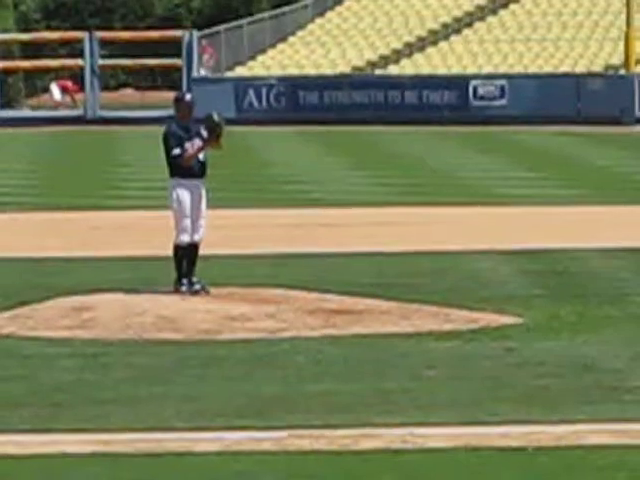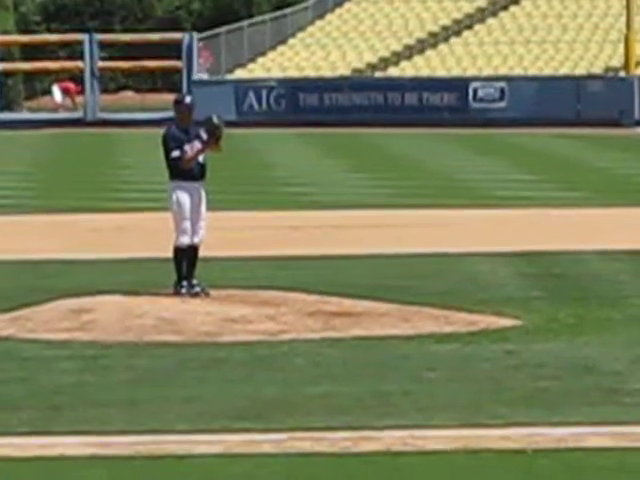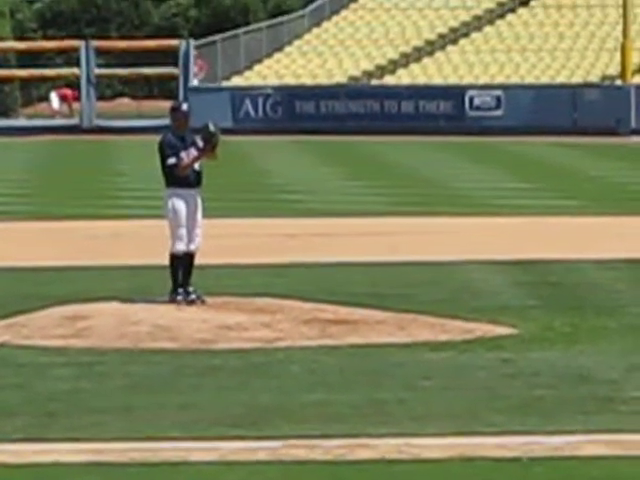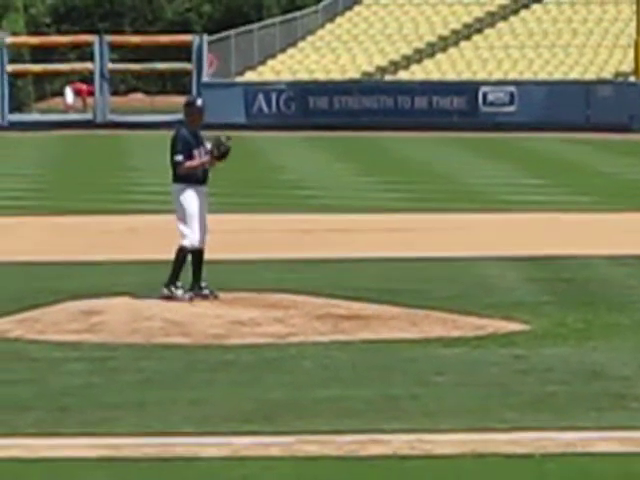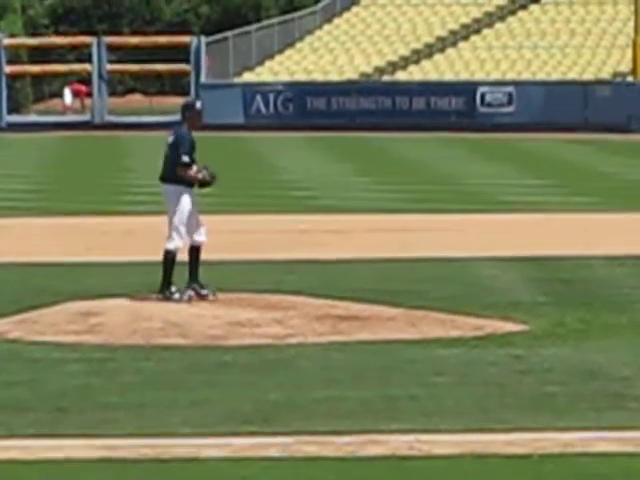
dt=0.4s
person 1, frame 1
left shoulder: (196, 127)
right shoulder: (172, 131)
left elbow: (217, 145)
right elbow: (183, 160)
left wrist: (214, 135)
right wrist: (202, 145)
left hip: (199, 184)
right hip: (182, 185)
left knee: (197, 233)
right knee: (184, 234)
left ankle: (191, 277)
right ankle: (180, 280)
person 1, frame 2
left shoulder: (196, 129)
right shoulder: (171, 134)
left elbow: (216, 148)
right elbow: (183, 163)
left wrist: (214, 138)
right wrist: (202, 148)
left hip: (198, 186)
right hip: (181, 187)
left knee: (197, 235)
right knee: (184, 236)
left ankle: (191, 279)
right ankle: (180, 282)
person 1, frame 3
left shoulder: (192, 137)
right shoulder: (167, 141)
left elbow: (212, 155)
right elbow: (179, 170)
left wrist: (209, 146)
right wrist: (198, 155)
left hip: (194, 193)
right hip: (177, 194)
left knee: (193, 242)
right knee: (179, 244)
left ankle: (186, 286)
right ankle: (175, 289)
person 1, frame 4
left shoulder: (198, 135)
right shoulder: (181, 136)
left elbow: (209, 160)
right elbow: (180, 168)
left wrist: (217, 154)
right wrist: (205, 161)
left hip: (199, 189)
right hip: (185, 190)
left knee: (200, 239)
right knee: (190, 237)
left ankle: (197, 284)
right ankle: (171, 284)
person 1, frame 5
left shoulder: (178, 134)
right shoulder: (185, 137)
right elbow: (181, 170)
left wrist: (195, 172)
right wrist: (197, 177)
left hip: (181, 190)
right hip: (178, 191)
left knee: (198, 235)
right knee: (175, 239)
left ankle: (193, 282)
right ankle: (166, 288)
